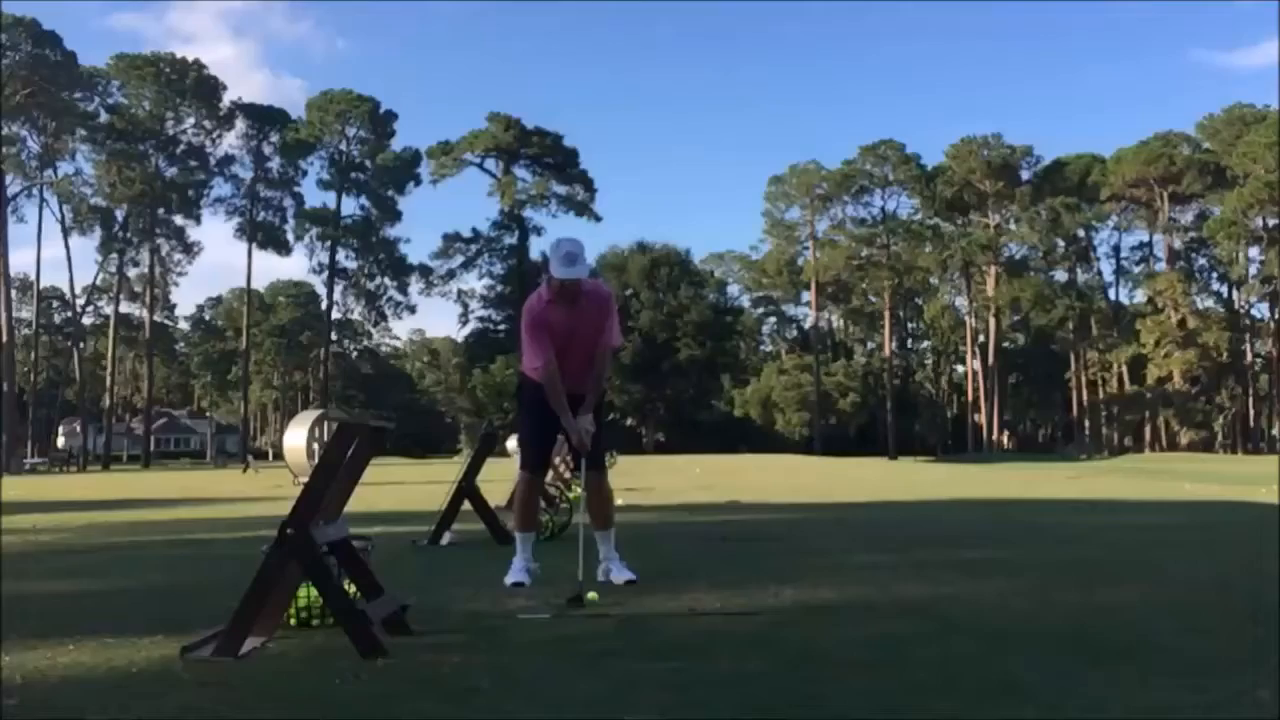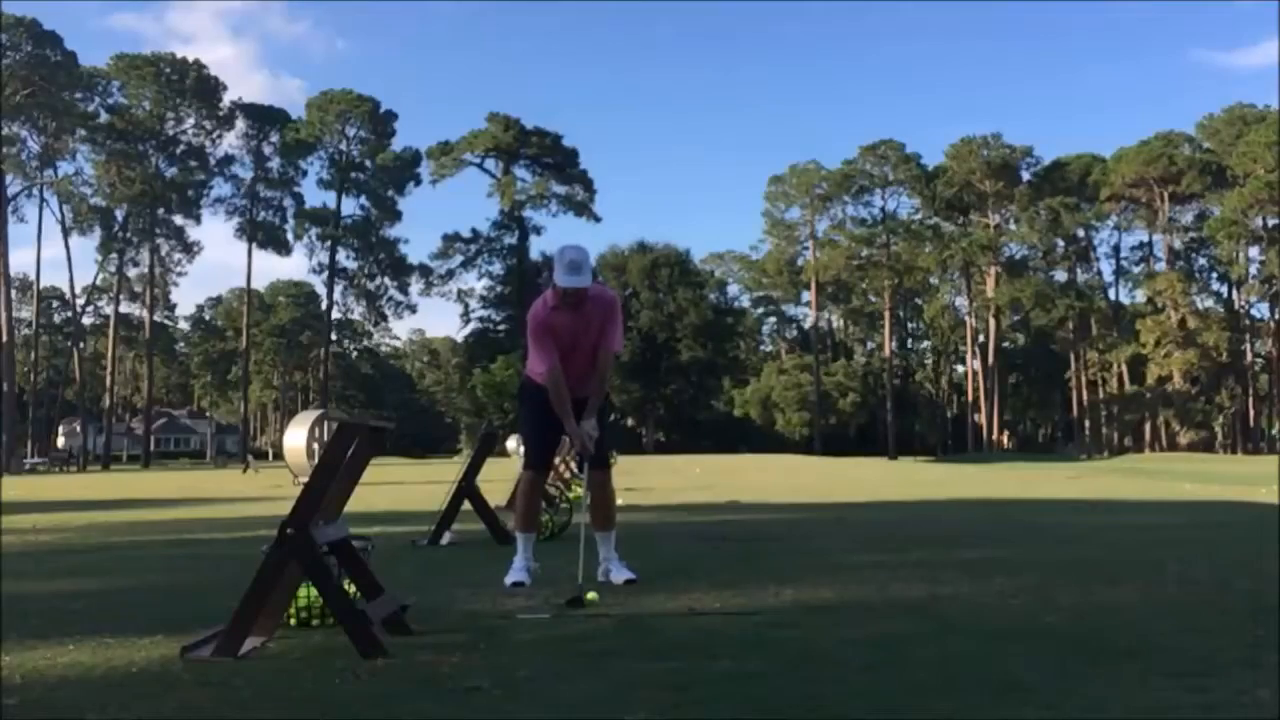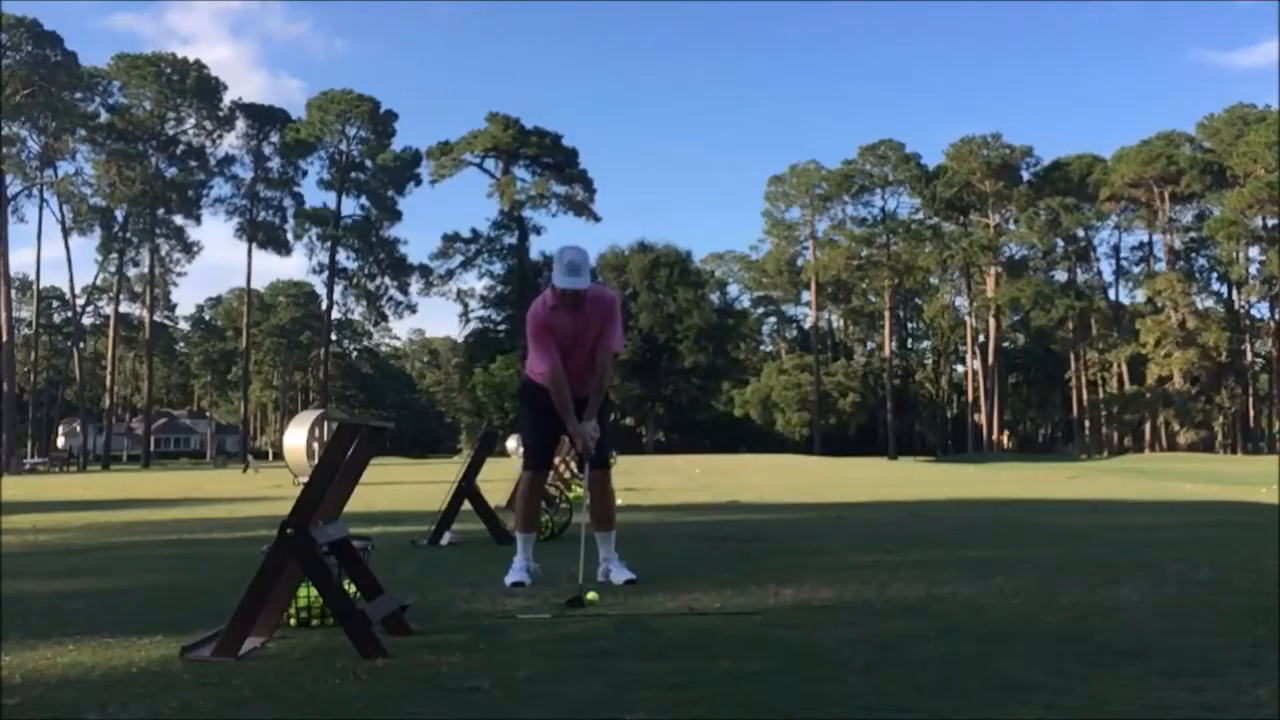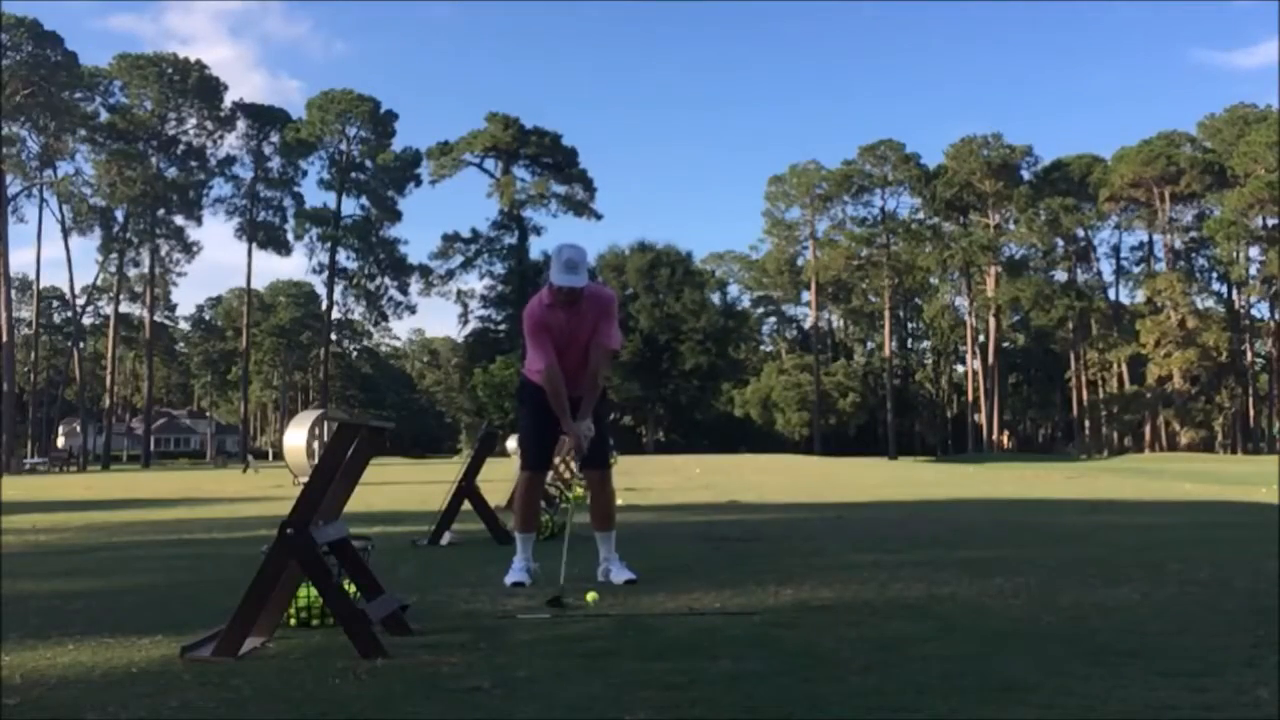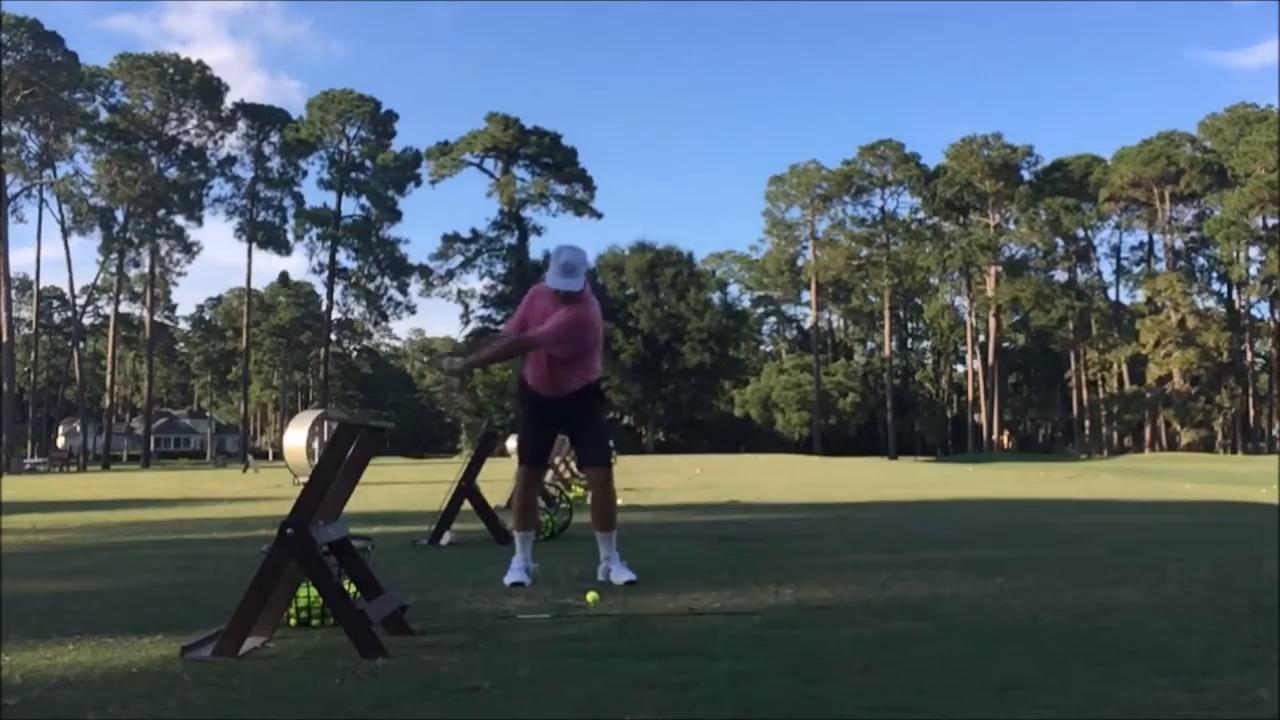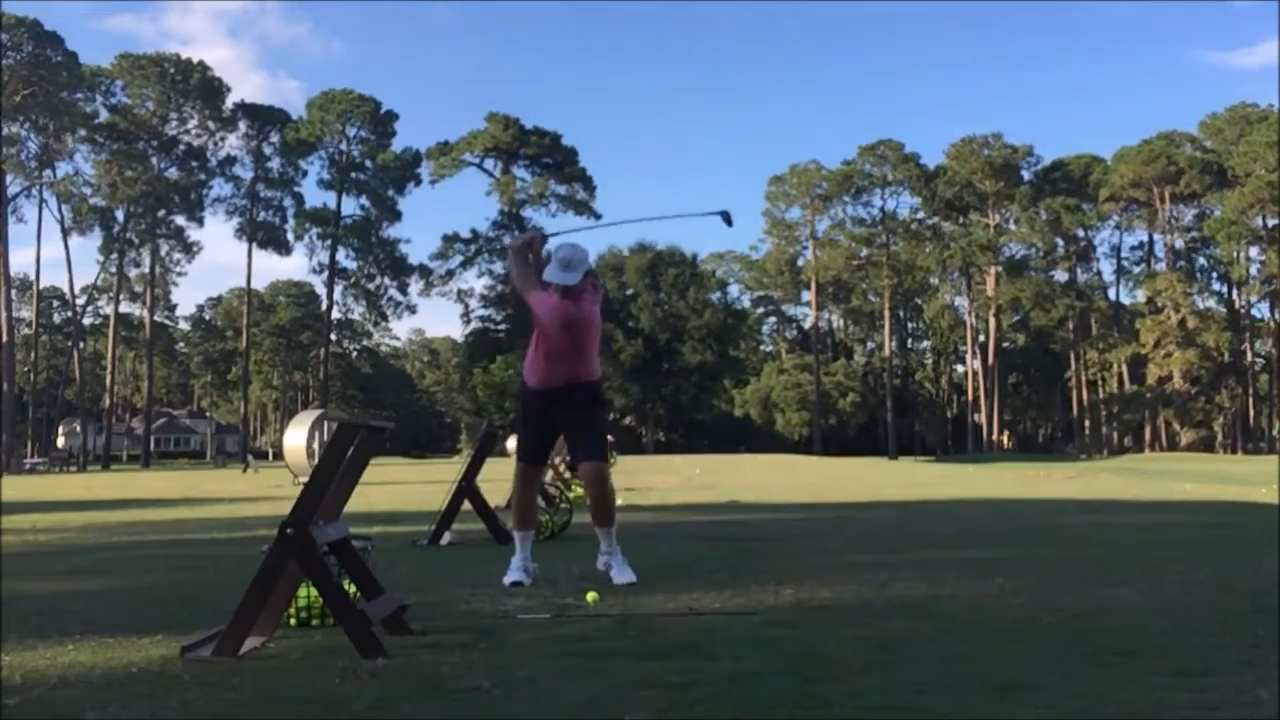
dt=0.4s
person 1, frame 1
left shoulder: (602, 297)
right shoulder: (534, 308)
left elbow: (602, 358)
right elbow: (546, 370)
left wrist: (586, 412)
right wrist: (567, 422)
left hip: (585, 392)
right hip: (539, 392)
left knee: (596, 474)
right knee: (531, 474)
left ankle: (609, 560)
right ankle: (522, 560)
person 1, frame 2
left shoulder: (608, 303)
right shoulder: (540, 314)
left elbow: (604, 364)
right elbow: (553, 375)
left wrist: (590, 417)
right wrist: (571, 428)
left hip: (590, 395)
right hip: (543, 394)
left knee: (600, 475)
right knee: (534, 473)
left ankle: (608, 560)
right ankle: (523, 560)
person 1, frame 3
left shoulder: (607, 302)
right shoulder: (539, 313)
left elbow: (603, 363)
right elbow: (554, 374)
left wrist: (591, 418)
right wrist: (573, 428)
left hip: (590, 394)
right hip: (543, 393)
left knee: (600, 475)
right knee: (533, 473)
left ankle: (609, 560)
right ankle: (523, 560)
person 1, frame 4
left shoulder: (603, 300)
right shoulder: (535, 311)
left elbow: (598, 362)
right elbow: (550, 372)
left wrist: (585, 417)
right wrist: (567, 425)
left hip: (587, 394)
right hip: (540, 394)
left knee: (600, 476)
right knee: (531, 475)
left ankle: (609, 560)
right ankle: (522, 561)
person 1, frame 5
left shoulder: (583, 313)
right shoulder: (538, 293)
left elbow: (521, 343)
right elbow: (510, 333)
left wrist: (467, 362)
right wrist: (472, 362)
left hip: (581, 397)
right hip: (537, 395)
left knee: (601, 476)
right knee: (528, 476)
left ankle: (610, 560)
right ankle: (522, 560)
person 1, frame 6
left shoulder: (571, 312)
right shoulder: (585, 288)
left elbow: (526, 287)
left wrist: (516, 254)
right wrist: (533, 253)
left hip: (578, 396)
right hip: (537, 393)
left knee: (595, 473)
right knee: (526, 475)
left ankle: (610, 554)
right ankle: (521, 559)
